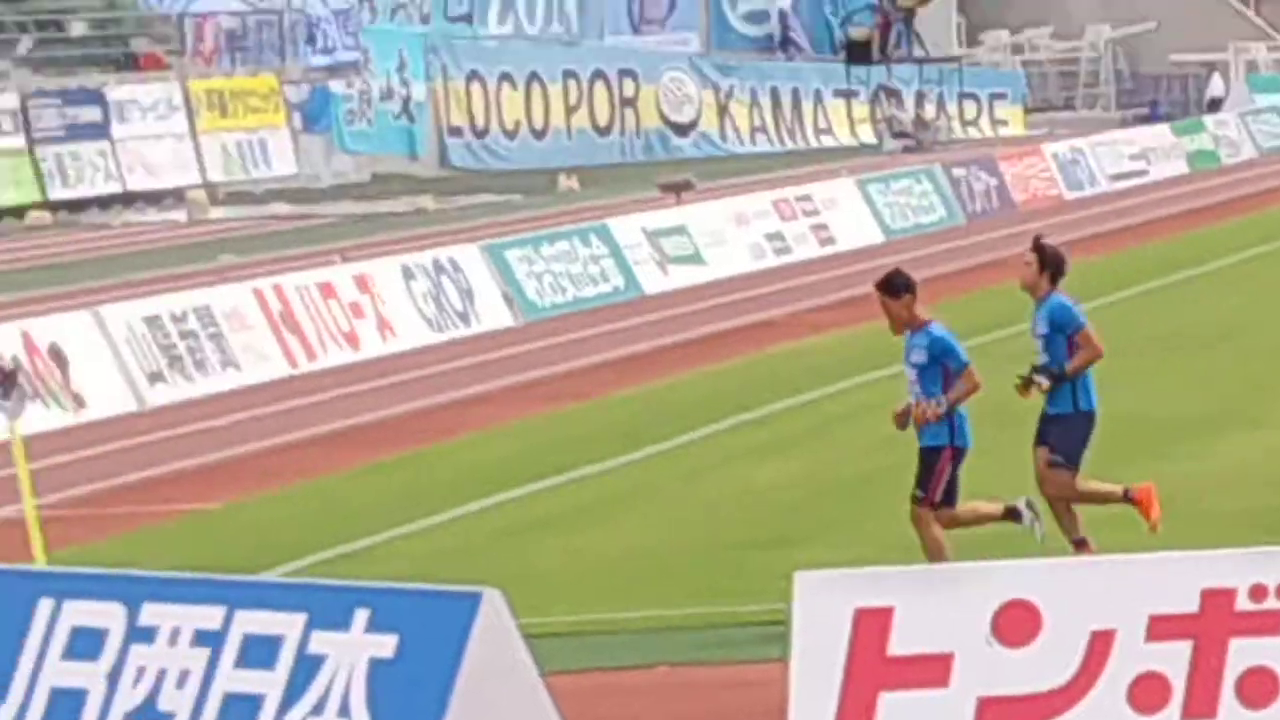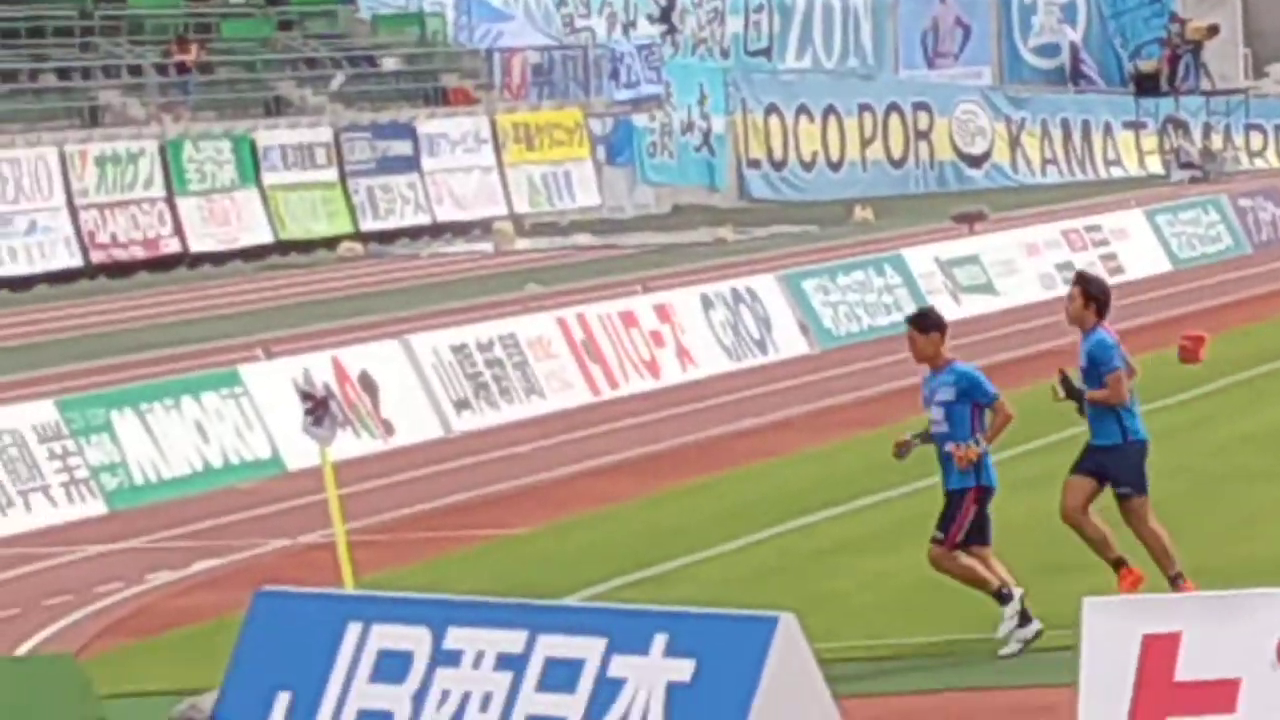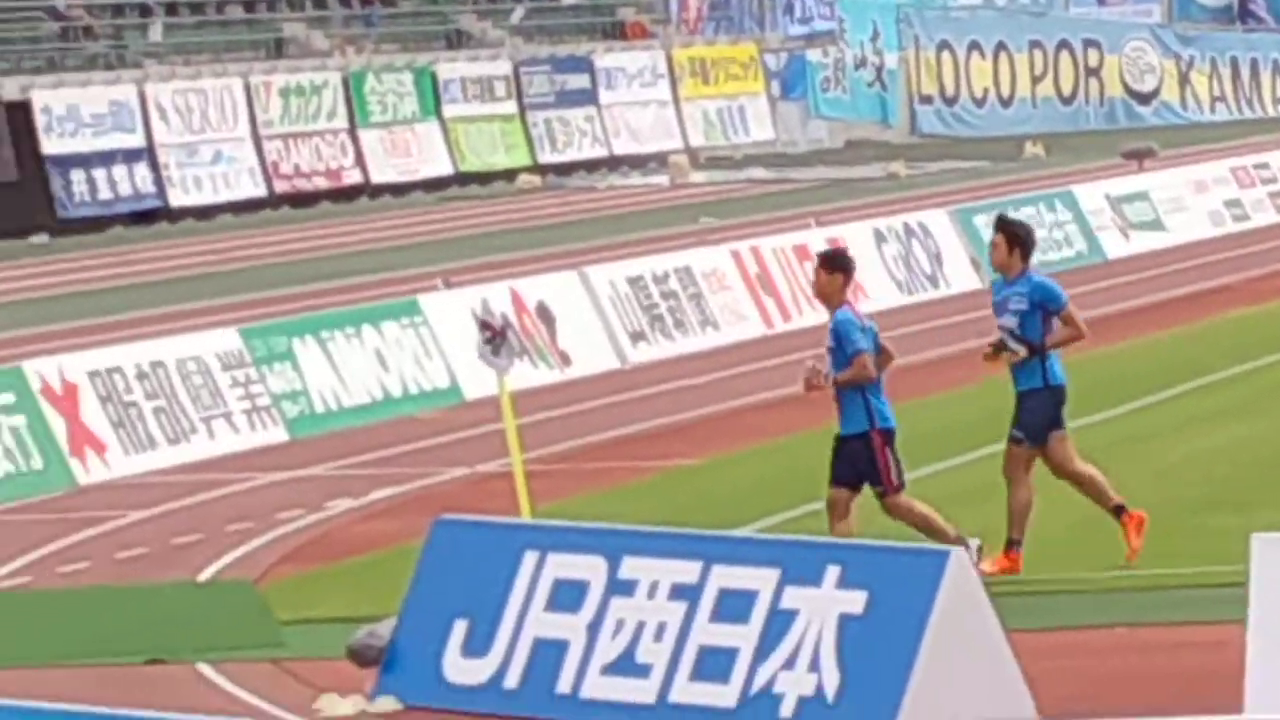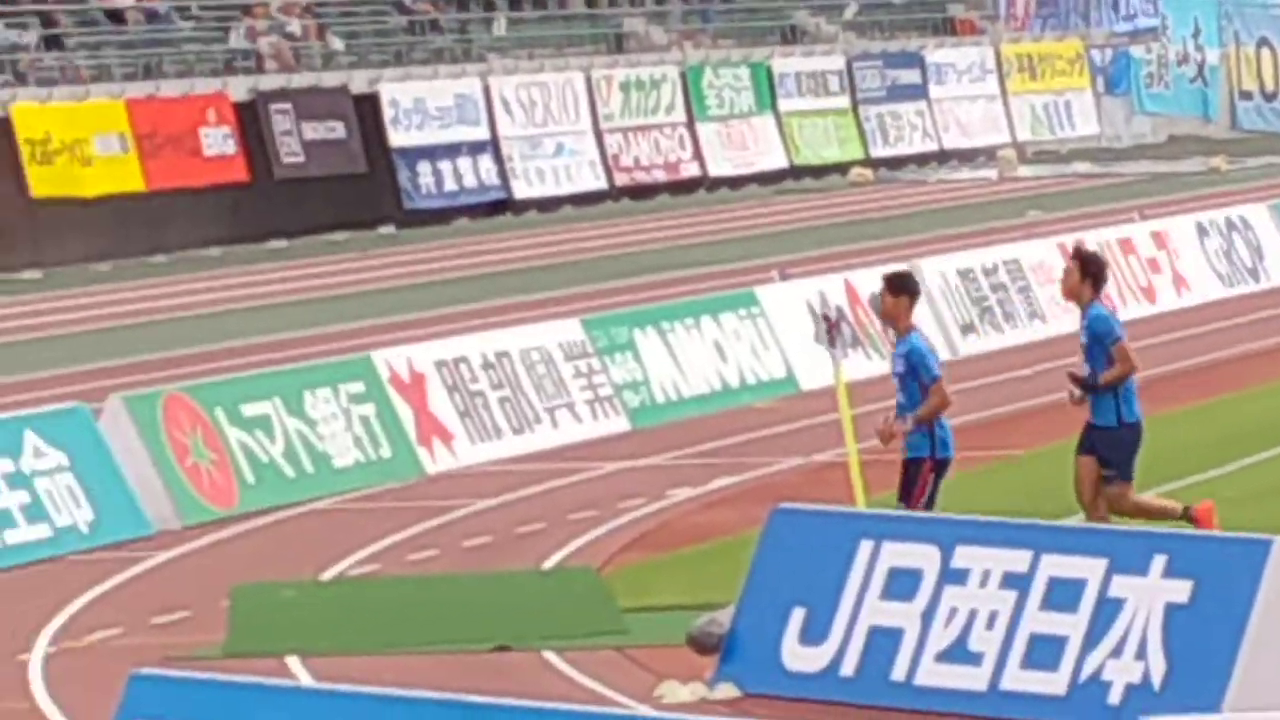
dt=0.5s
person 1, frame 1
left shoulder: (1060, 308)
right shoulder: (1045, 307)
left elbow: (1095, 349)
left wrist: (1058, 378)
right wrist: (1034, 379)
left hip: (1074, 411)
right hip: (1055, 411)
left knee: (1058, 490)
right knee: (1050, 488)
left ankle: (1136, 496)
right ankle: (1084, 554)
person 1, frame 2
left shoulder: (1100, 343)
right shoulder: (1095, 338)
left elbow: (1119, 395)
right elbow: (1131, 371)
left wrist: (1079, 396)
left hip: (1122, 442)
right hip: (1102, 441)
left knee: (1138, 520)
right knee: (1071, 510)
left ankle: (1181, 587)
right ankle: (1125, 572)
person 1, frame 3
left shoulder: (1040, 286)
right shoulder: (999, 287)
left elbow: (1078, 330)
left wrist: (1036, 348)
right wrist: (998, 347)
left hip: (1042, 387)
right hip: (1029, 388)
left knee: (1015, 470)
right knee: (1067, 466)
left ankle: (1012, 554)
right ankle: (1127, 517)
person 1, frame 4
left shoulder: (1099, 318)
right shoulder: (1092, 316)
left elbow: (1129, 365)
left wrist: (1094, 385)
right wrist: (1085, 387)
left hip: (1117, 423)
right hip: (1099, 421)
left knee: (1119, 502)
right knee: (1087, 499)
left ankle: (1195, 515)
person 2, frame 1
left shoulder: (937, 338)
right shoulder: (914, 337)
left elbow: (972, 381)
left wrist: (939, 407)
right wrist: (909, 409)
left hip: (945, 439)
right hip: (933, 439)
left knee: (923, 514)
right knee: (943, 515)
right ankle: (1015, 510)
person 2, frame 2
left shoulder: (964, 375)
right shoulder: (931, 380)
left elbow: (1004, 413)
left wrist: (979, 447)
right wrist: (912, 441)
left hip: (972, 480)
right hip: (958, 480)
left knee: (940, 555)
right knee: (979, 556)
left ankle: (1007, 596)
right ankle: (1024, 622)
person 2, frame 3
left shoulder: (843, 321)
right shoulder: (847, 318)
left elbow: (867, 373)
right elbow: (886, 356)
left wrist: (830, 381)
left hip: (870, 425)
right hip: (851, 428)
left knee: (893, 502)
right knee: (836, 502)
left ankle: (961, 548)
person 2, frame 4
left shoulder: (915, 347)
right shoulder: (903, 344)
left elbow: (942, 398)
left wrist: (906, 425)
right wrist: (897, 423)
left hip: (930, 451)
right hip: (919, 449)
